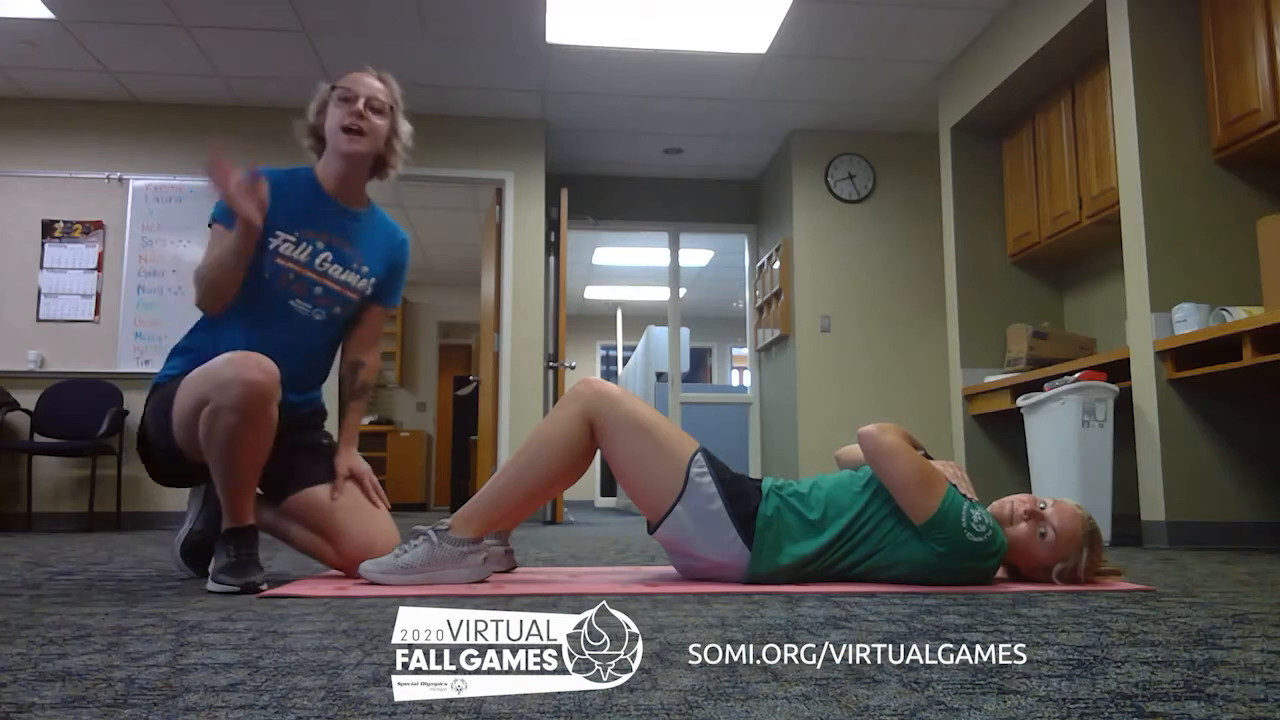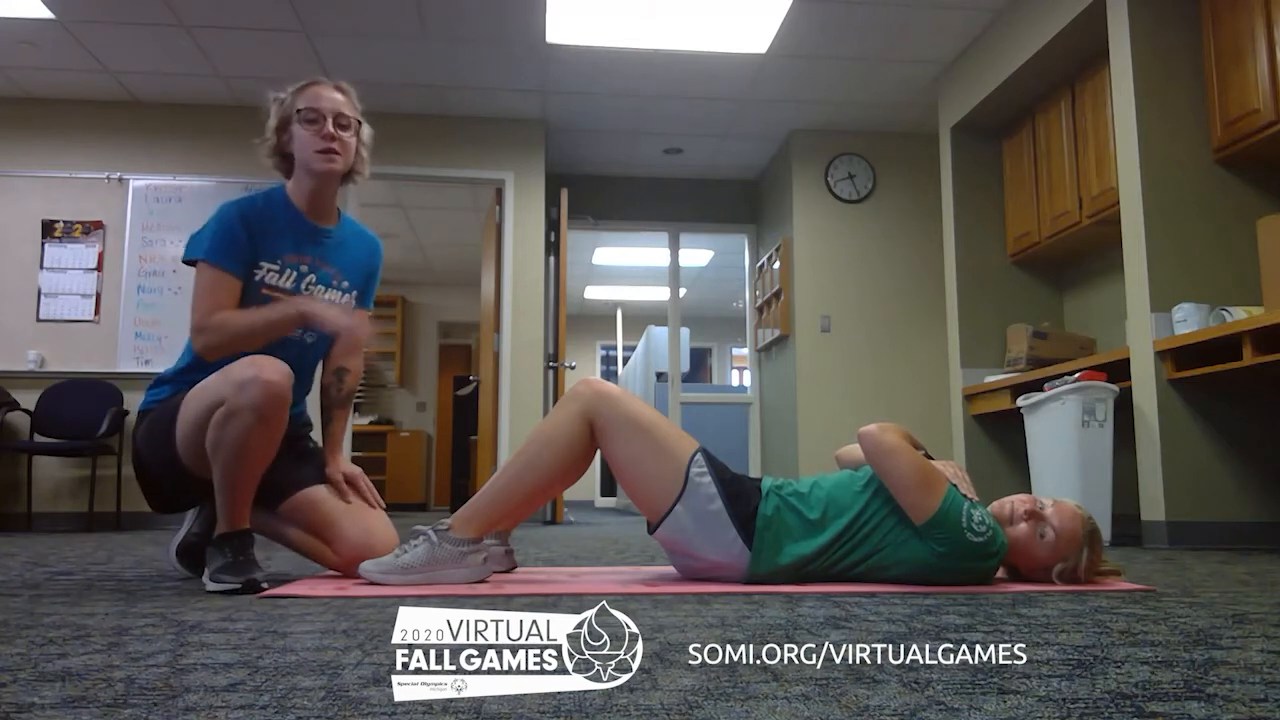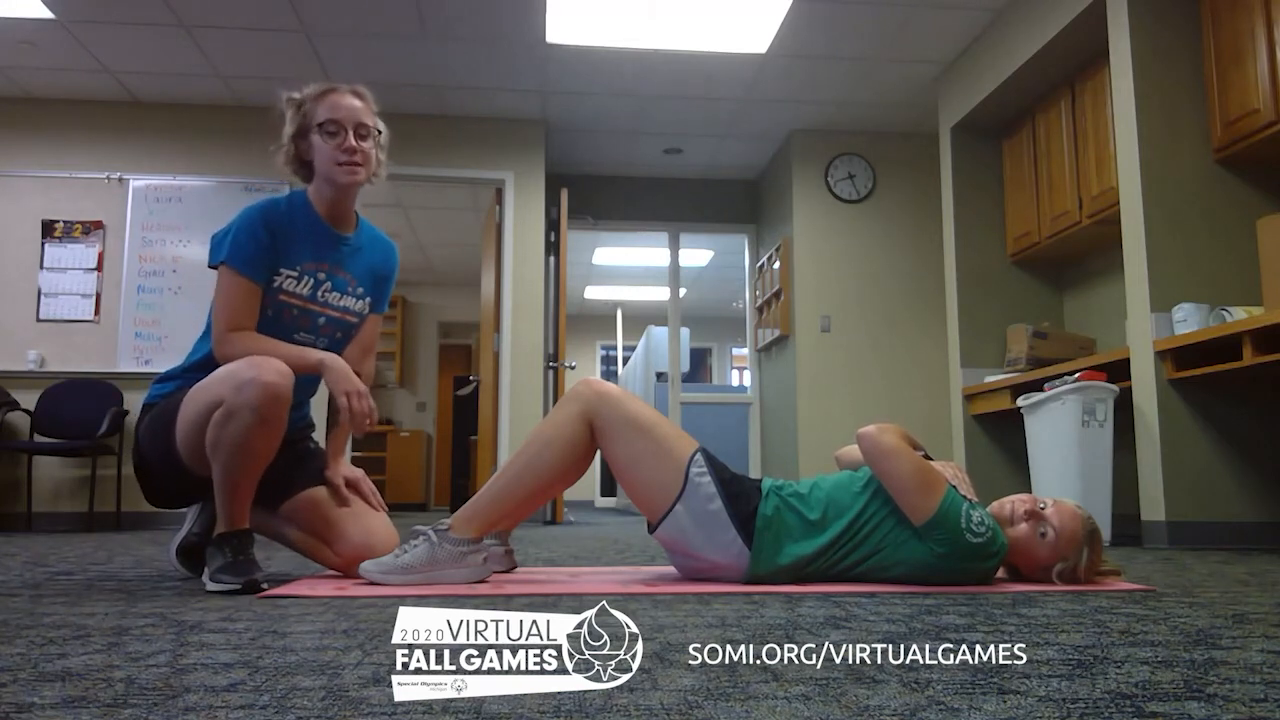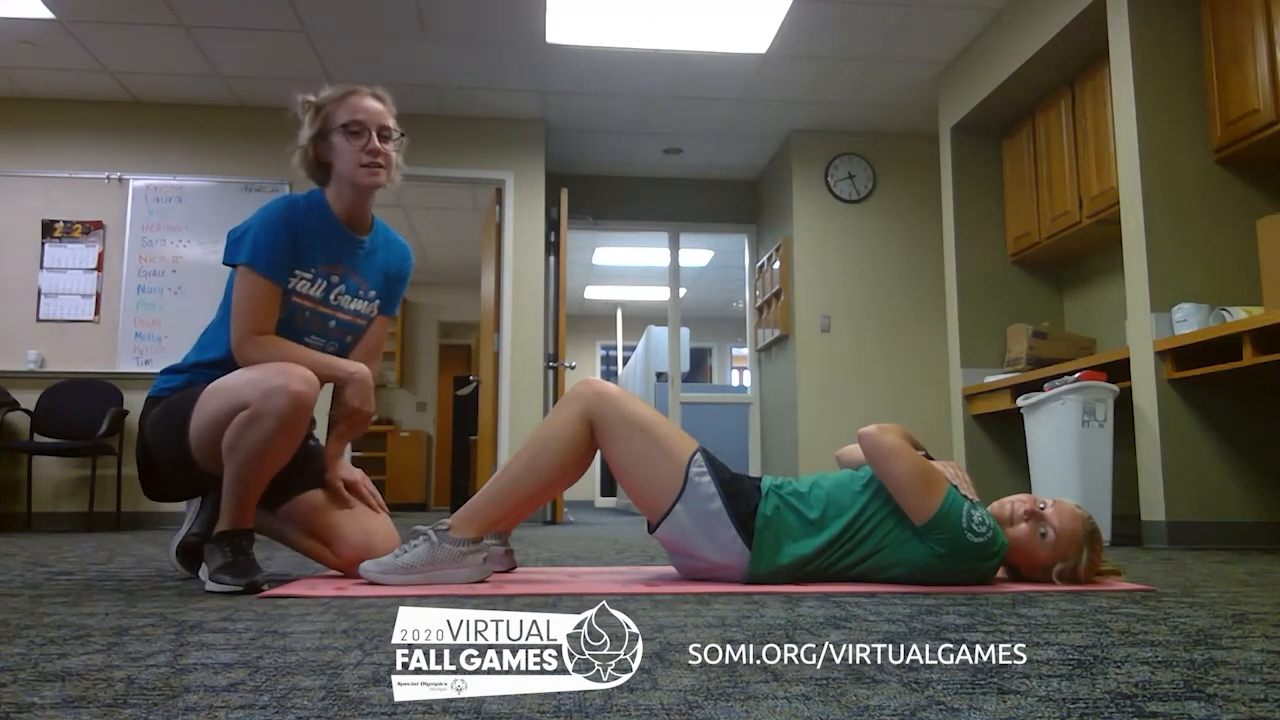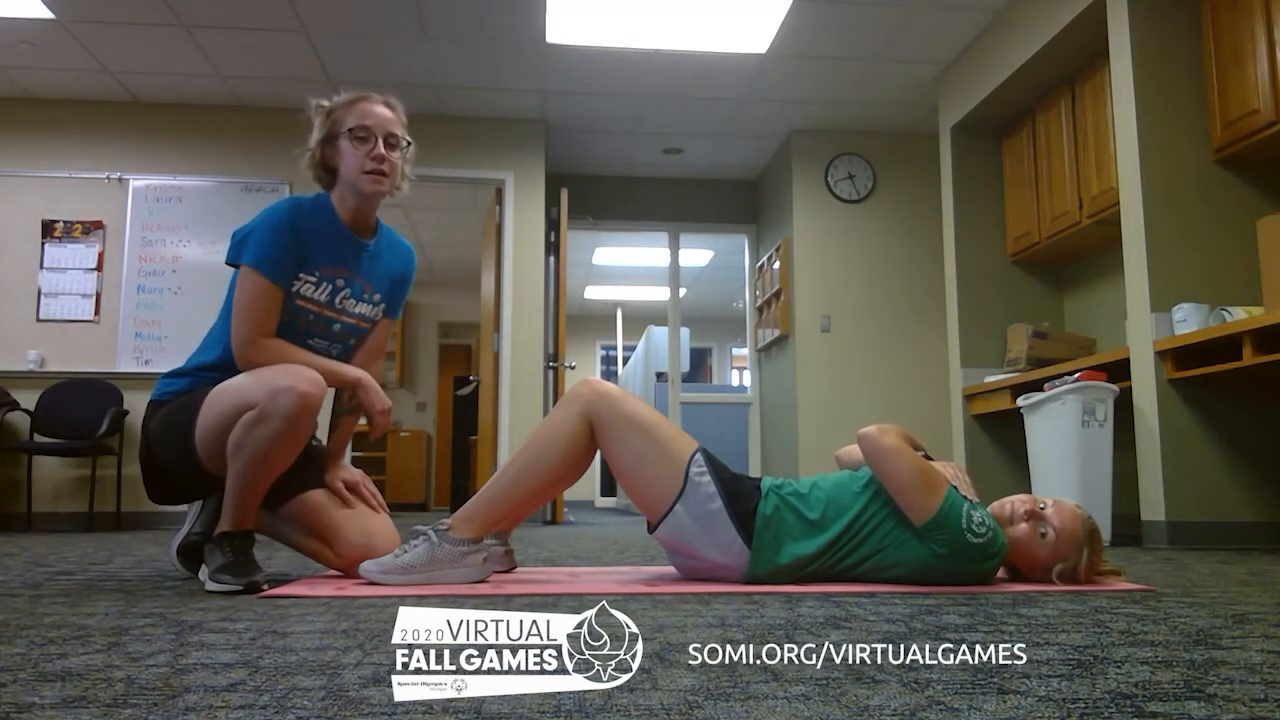
dt=1s
person 1, frame 1
left shoulder: (970, 539)
right shoulder: (967, 533)
left elbow: (875, 438)
right elbow: (852, 460)
left wrist: (926, 463)
right wrist: (931, 467)
left hip: (740, 529)
right hip: (744, 528)
left knee: (593, 396)
right knee: (601, 408)
left ankle: (454, 542)
right ankle: (477, 541)
person 1, frame 2
left shoulder: (971, 539)
right shoulder: (968, 529)
left elbow: (874, 437)
right elbow: (851, 459)
left wrist: (927, 464)
right wrist: (933, 465)
left hip: (740, 530)
right hip: (745, 526)
left knee: (592, 396)
right knee: (601, 407)
left ankle: (456, 542)
right ankle: (479, 540)
person 1, frame 3
left shoulder: (969, 538)
right shoulder: (968, 530)
left elbow: (874, 438)
right elbow: (852, 460)
left wrist: (924, 464)
right wrist: (932, 467)
left hip: (738, 530)
right hip: (744, 527)
left knee: (593, 396)
right knee: (601, 409)
left ankle: (454, 542)
right ankle: (472, 542)
person 1, frame 4
left shoulder: (970, 538)
right shoulder: (971, 535)
left elbow: (875, 439)
right elbow: (852, 460)
left wrist: (928, 465)
right wrist: (933, 467)
left hip: (738, 529)
right hip: (744, 527)
left knee: (593, 396)
right knee: (601, 408)
left ankle: (455, 542)
right ankle: (476, 541)
person 1, frame 5
left shoulder: (970, 538)
right shoulder: (970, 535)
left elbow: (873, 439)
right elbow: (851, 461)
left wrist: (926, 463)
right wrist: (932, 465)
left hip: (739, 530)
right hip: (745, 526)
left knee: (592, 397)
right knee: (601, 408)
left ankle: (454, 542)
right ankle: (477, 541)
person 2, frame 1
left shoulder: (389, 241)
right shoulder: (264, 189)
left elbow: (362, 352)
right elbow: (210, 300)
left wrist: (347, 446)
right wrist: (246, 226)
left hip: (293, 418)
right hip: (196, 394)
left knee: (374, 551)
right knee: (250, 373)
left ankle: (235, 507)
right ankle: (232, 531)
person 2, frame 2
left shoulder: (364, 249)
right shoulder: (241, 218)
left elbow: (347, 361)
right elbow: (208, 336)
left wrist: (335, 453)
right wrist: (308, 311)
left hip: (280, 434)
right hip: (182, 421)
left knee: (374, 550)
right knee: (266, 376)
left ankle: (223, 513)
right ankle: (228, 537)
person 2, frame 3
left shoulder: (380, 253)
right shoulder: (263, 222)
left elbow: (357, 368)
right elbow: (228, 342)
left wrist: (337, 456)
right wrist: (325, 361)
left hip: (280, 436)
right hip: (185, 419)
left knee: (373, 549)
right knee: (265, 378)
left ankle: (231, 511)
right ankle: (226, 534)
person 2, frame 4
left shoulder: (393, 254)
right shoulder: (282, 220)
left elbow: (363, 369)
right elbow: (249, 345)
left wrist: (334, 456)
right wrist: (347, 372)
left hip: (281, 434)
right hip: (190, 409)
left knee: (374, 551)
right knee: (290, 385)
left ankle: (233, 509)
right ankle: (226, 533)
person 2, frame 5
left shoulder: (397, 257)
right shoulder: (286, 222)
left elbow: (365, 370)
right elbow: (250, 347)
left wrist: (335, 458)
right wrist: (354, 379)
left hip: (281, 435)
right hip: (192, 414)
left knee: (375, 551)
right knee: (297, 387)
left ankle: (227, 510)
right ankle: (228, 535)
